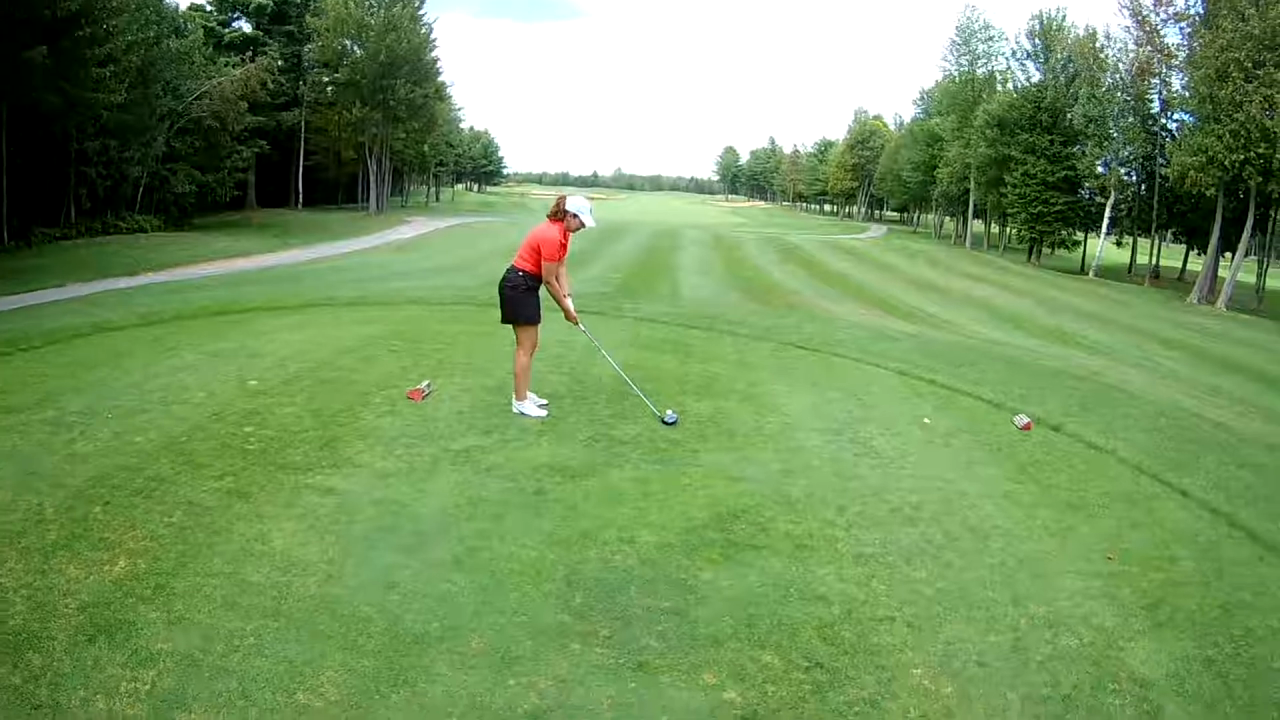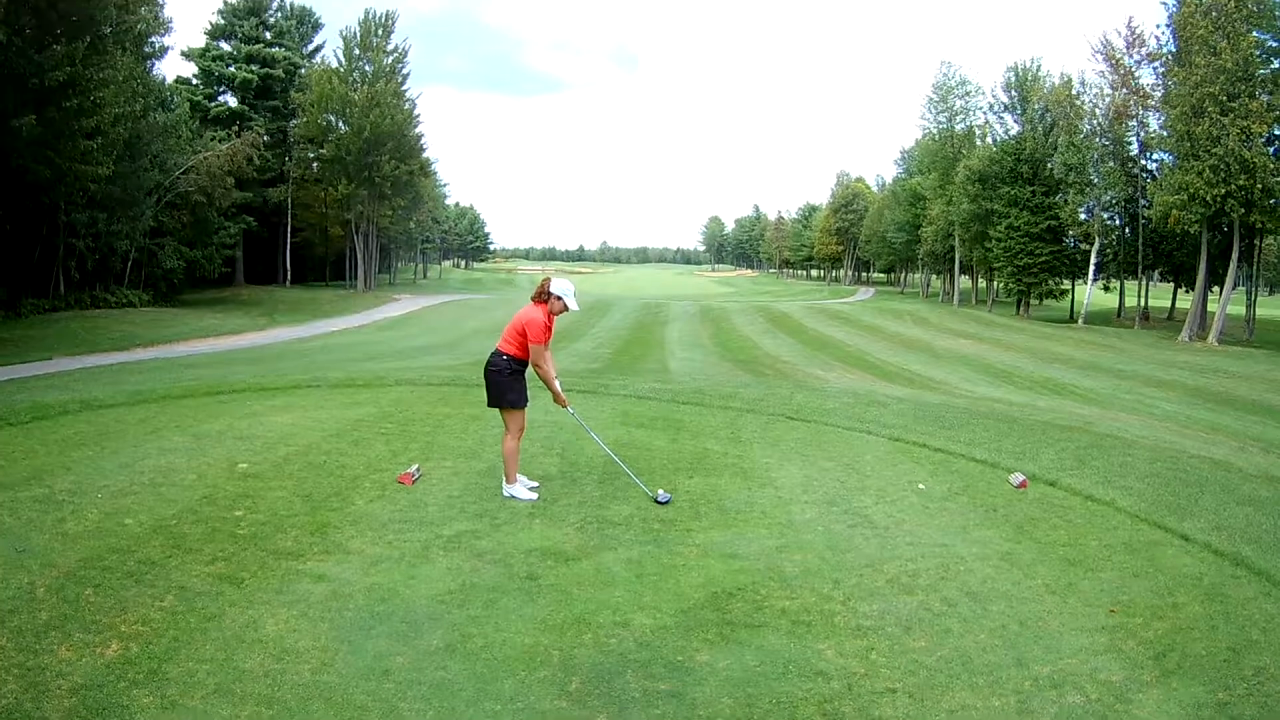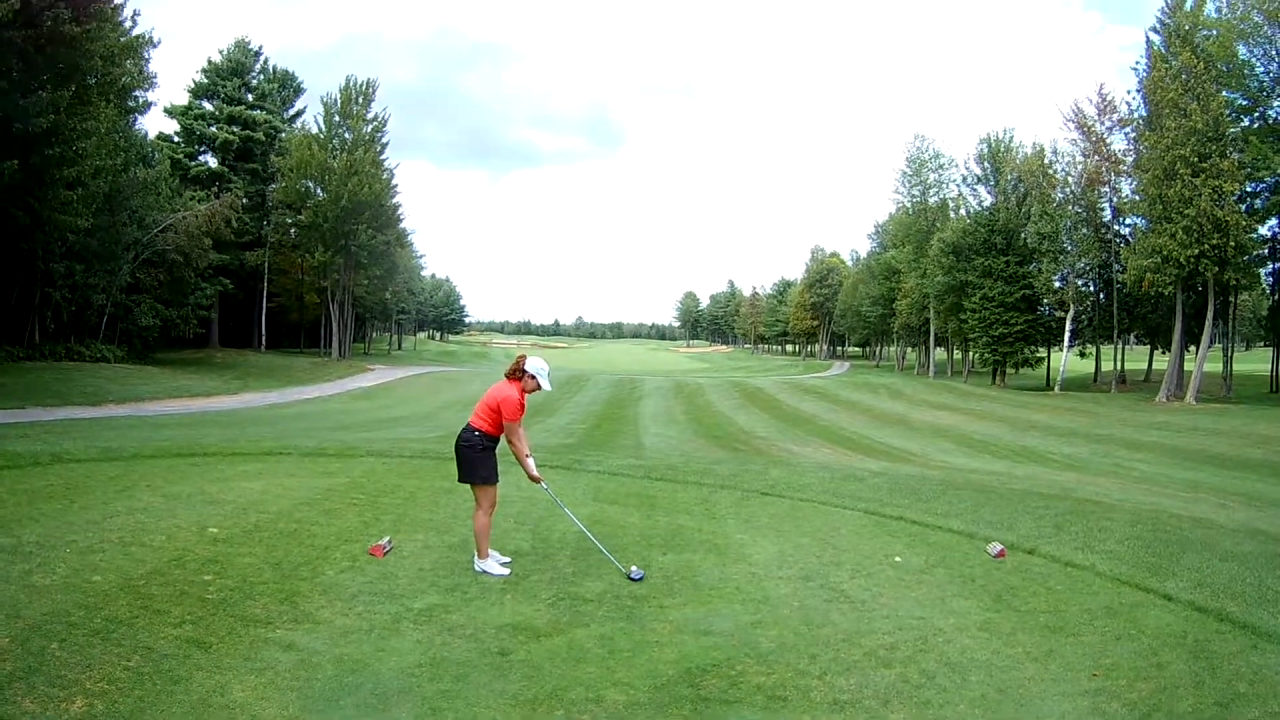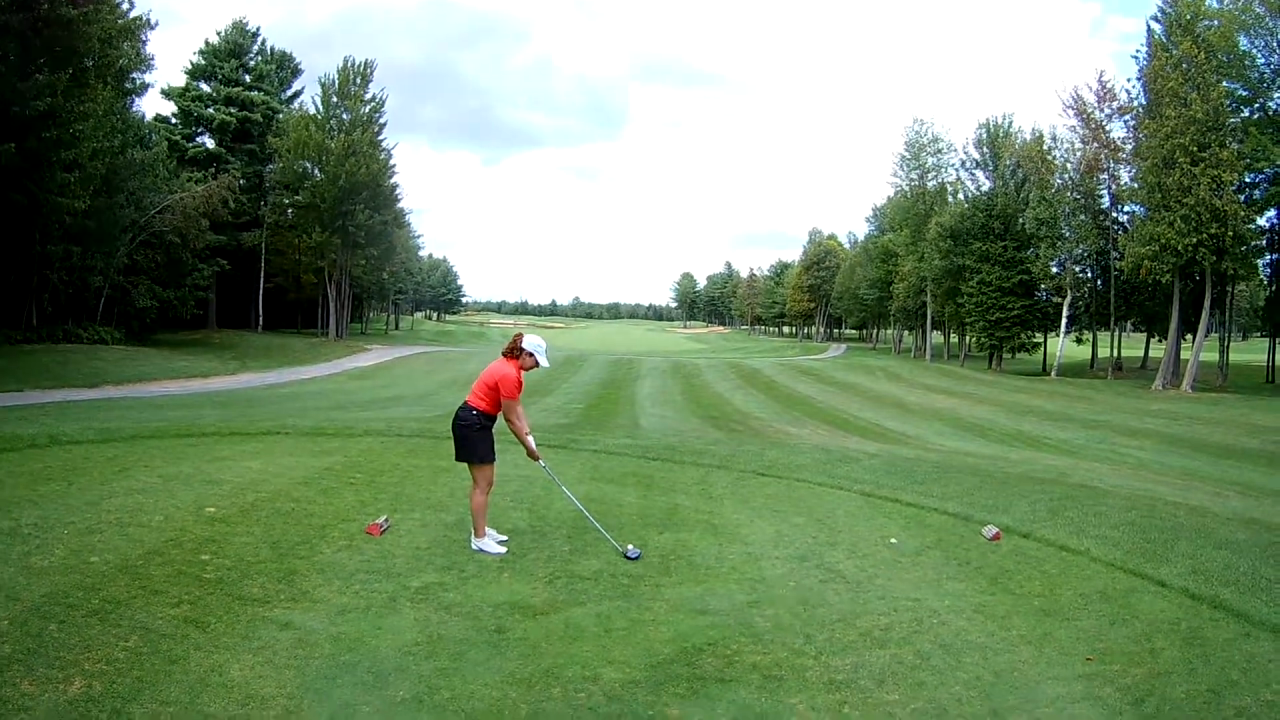
dt=0.5s
person 1, frame 1
left shoulder: (562, 232)
right shoulder: (551, 236)
left elbow: (561, 267)
right elbow: (549, 280)
left wrist: (568, 298)
right wrist: (566, 310)
left hip: (526, 285)
right hip: (518, 286)
left knee: (529, 345)
right knee: (526, 347)
left ankle: (522, 393)
right ankle: (520, 401)
person 1, frame 2
left shoulder: (546, 314)
right shoulder: (536, 319)
left elbow: (546, 351)
right elbow: (538, 363)
left wrist: (556, 382)
right wrist: (556, 393)
left hip: (513, 368)
right hip: (503, 369)
left knee: (516, 428)
right knee: (514, 430)
left ankle: (512, 477)
right ankle: (510, 485)
person 1, frame 3
left shoulder: (516, 390)
right shoulder: (510, 396)
left elbow: (518, 429)
right elbow: (512, 441)
left wrist: (529, 458)
right wrist: (528, 471)
left hip: (481, 444)
right hip: (475, 444)
left knee: (487, 503)
right knee: (485, 505)
left ankle: (484, 552)
right ankle: (482, 560)
person 1, frame 4
left shoulder: (511, 366)
right shoulder: (508, 375)
left elbow: (517, 406)
right elbow: (510, 418)
left wrist: (528, 435)
right wrist: (528, 447)
left hip: (477, 422)
right hip: (472, 424)
left knee: (485, 482)
right knee: (483, 484)
left ankle: (481, 530)
right ankle: (479, 539)
